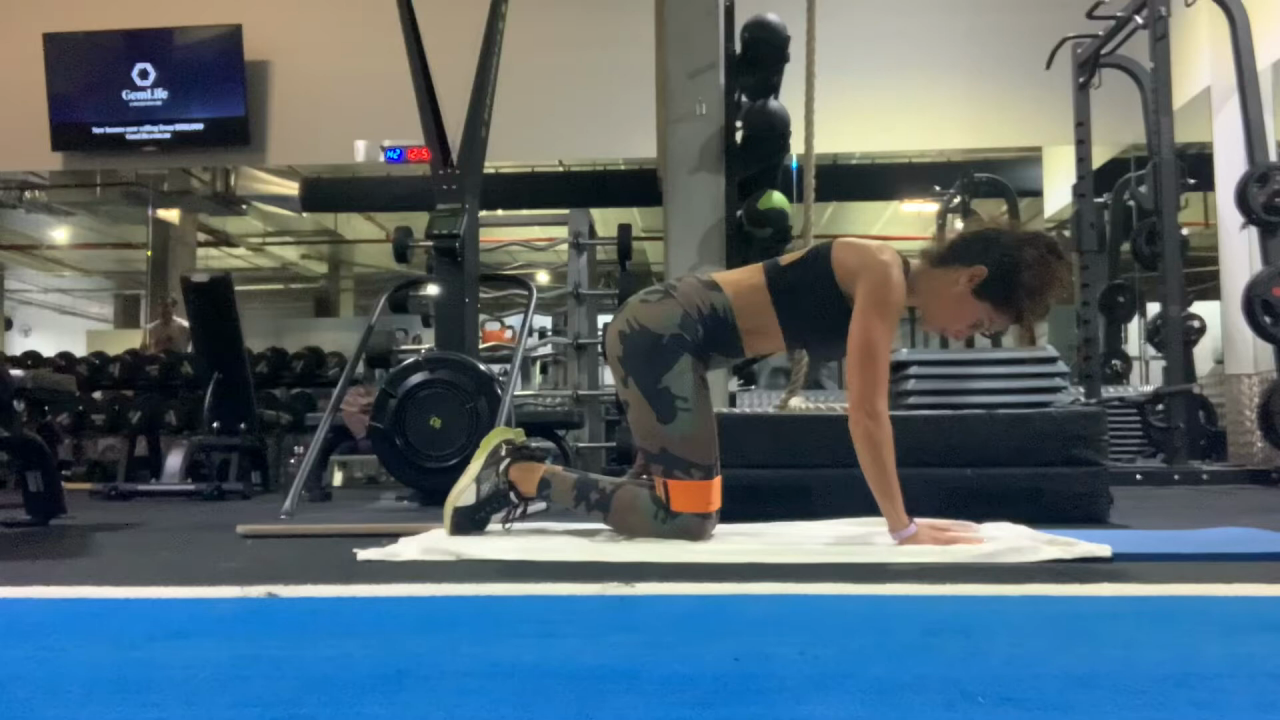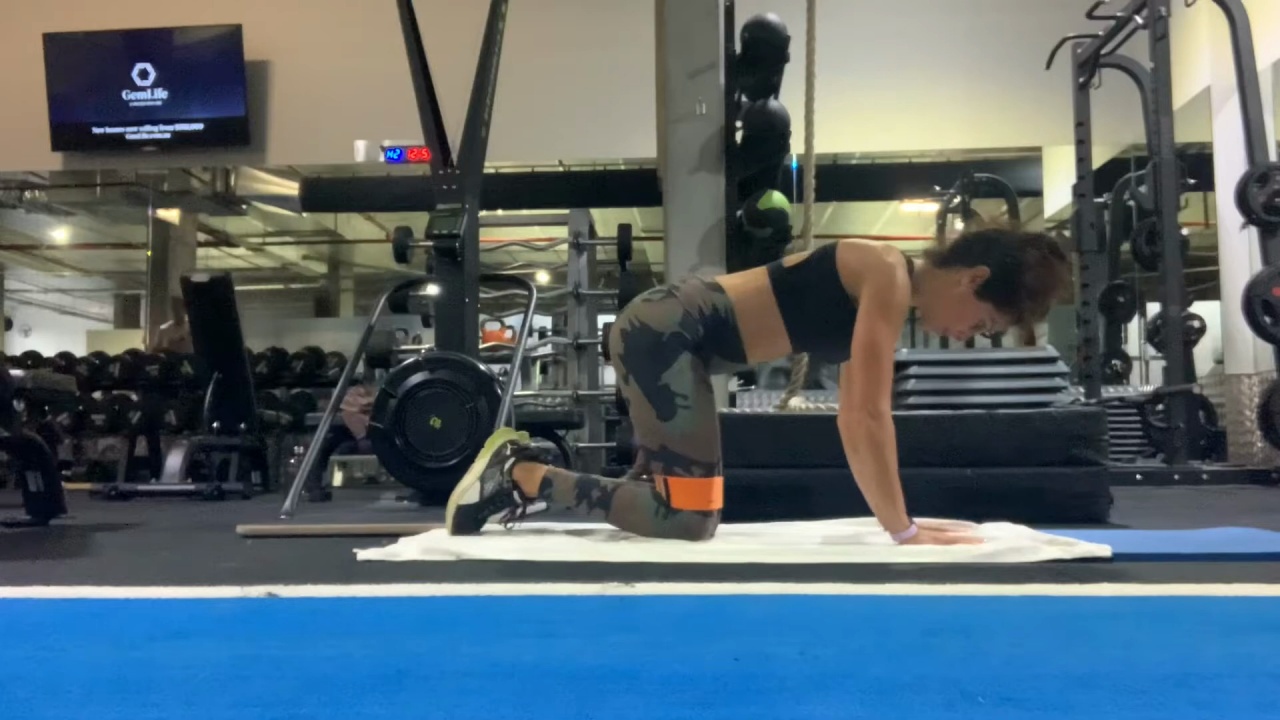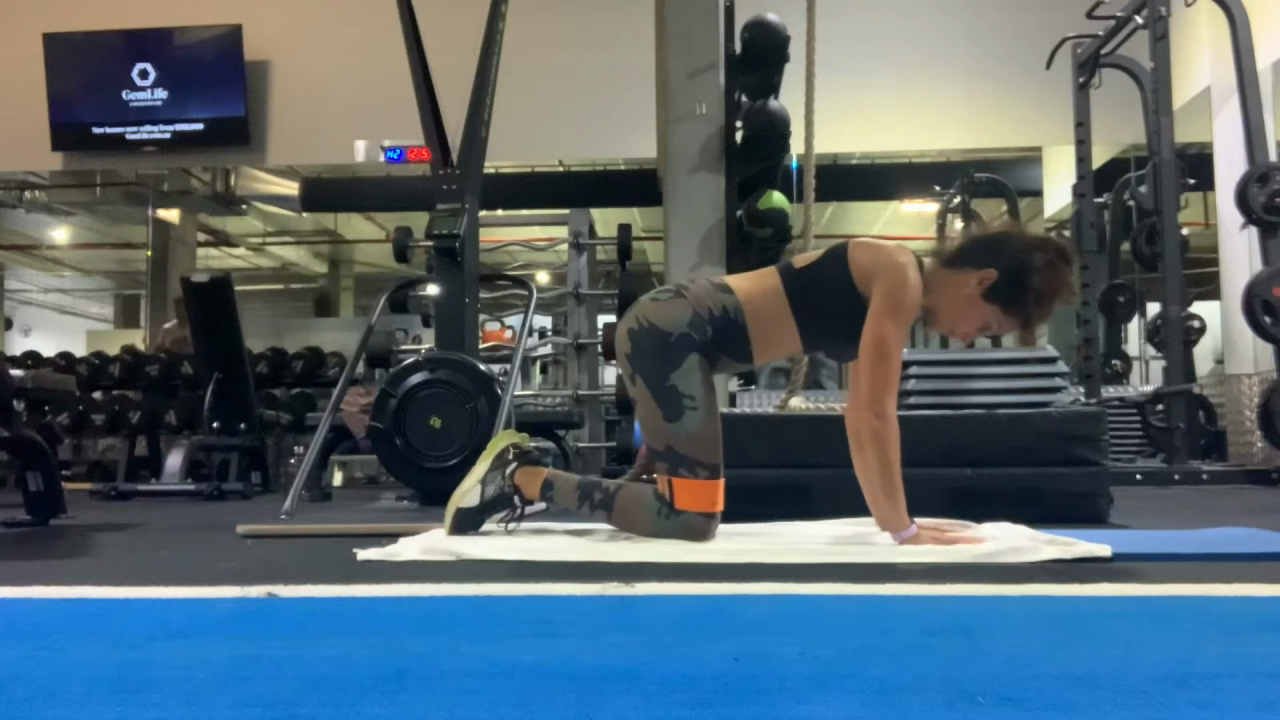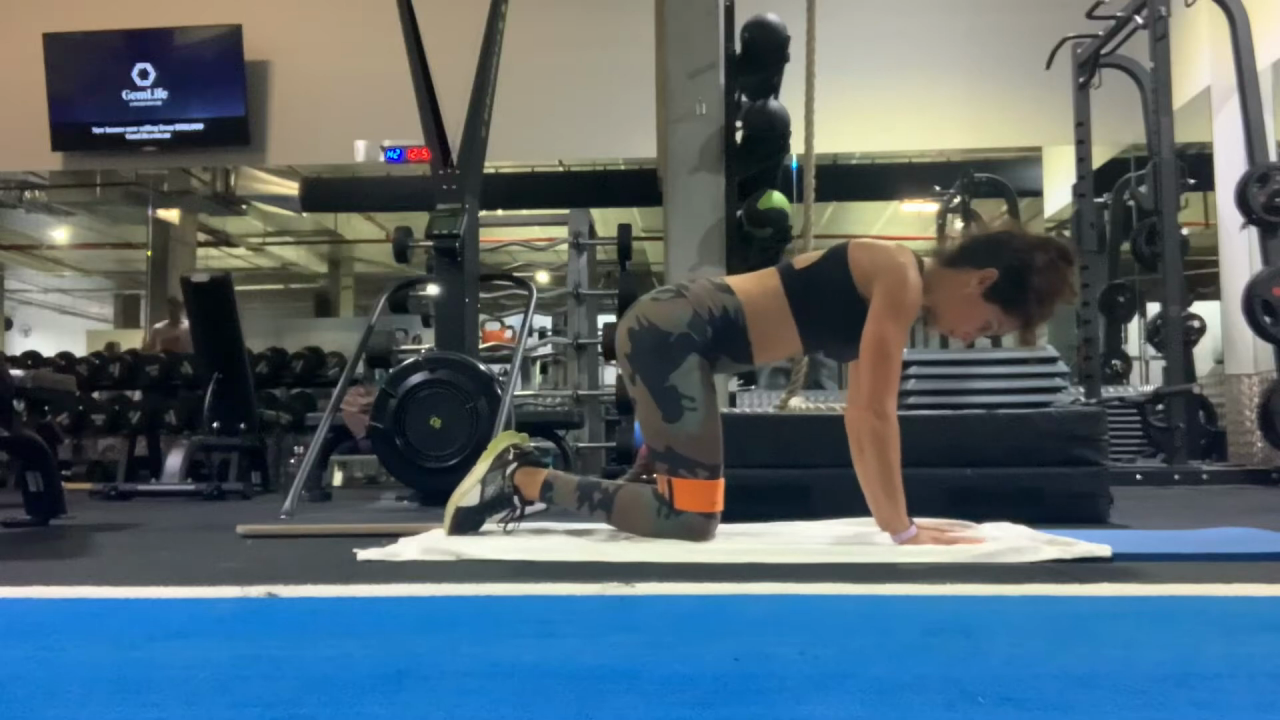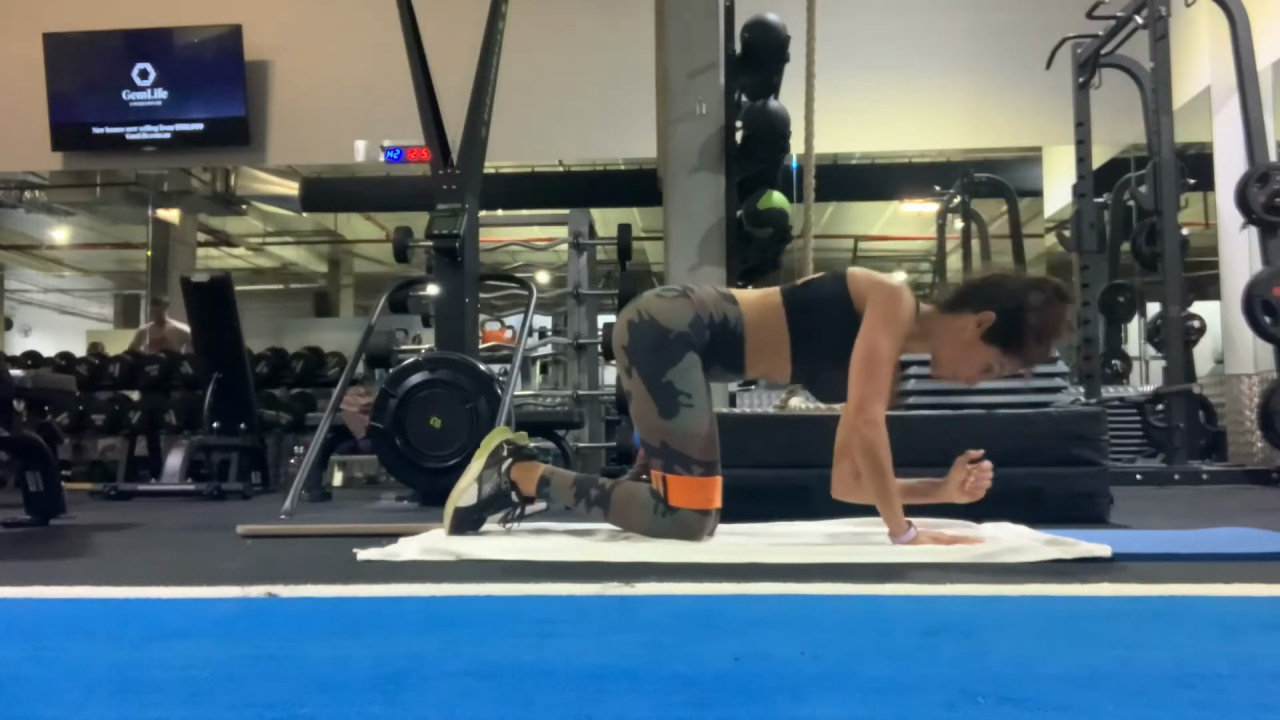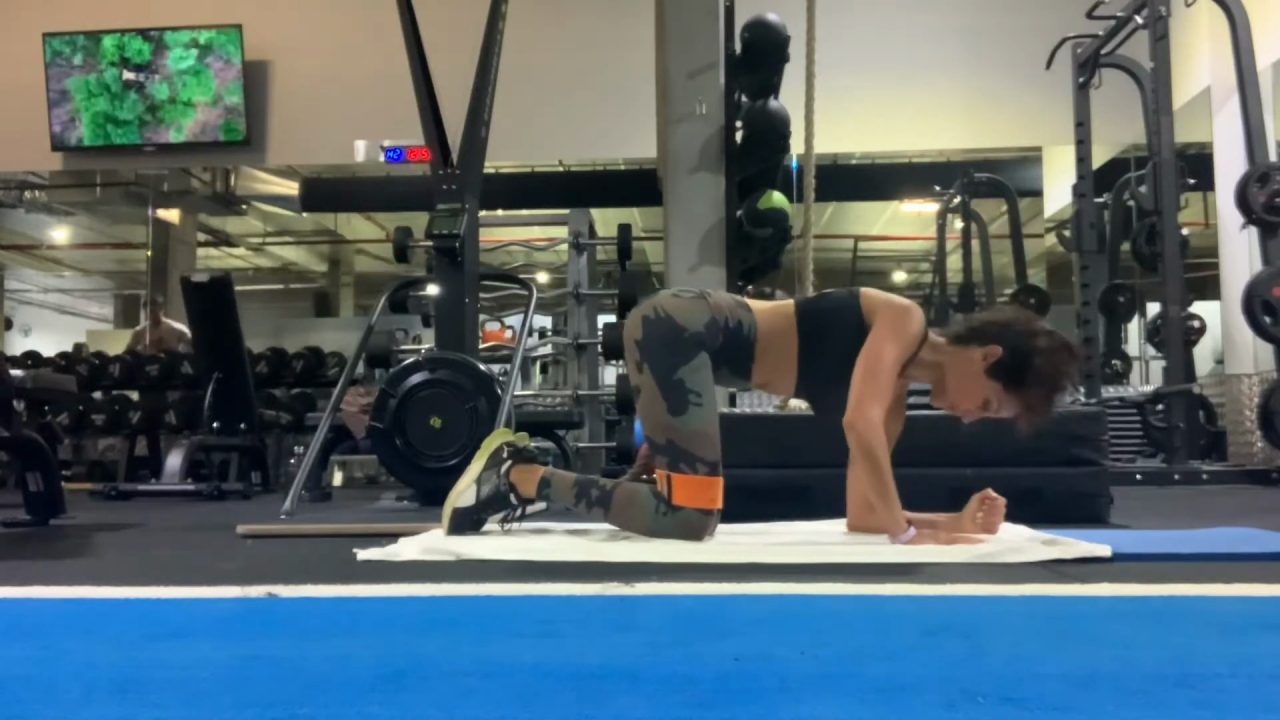
dt=0.4s
person 1, frame 1
left shoulder: (878, 290)
right shoulder: (885, 274)
left elbow: (862, 416)
right elbow: (869, 413)
left wrist: (899, 517)
right wrist: (903, 528)
left hip: (663, 335)
right hip: (659, 332)
left knee: (685, 505)
right knee: (686, 519)
left ankle: (520, 466)
right ankle: (512, 472)
person 1, frame 2
left shoulder: (873, 299)
right shoulder: (889, 275)
left elbow: (852, 423)
right elbow: (872, 416)
left wrist: (887, 519)
right wrist: (903, 528)
left hip: (670, 339)
right hip: (661, 332)
left knee: (690, 507)
right knee: (686, 518)
left ankle: (523, 469)
right ankle: (516, 472)
person 1, frame 3
left shoulder: (883, 296)
right shoulder: (901, 276)
left elbow: (859, 420)
right elbow: (878, 414)
left wrist: (886, 520)
right wrist: (904, 528)
left hip: (674, 335)
right hip: (669, 331)
left knee: (681, 502)
right knee: (691, 519)
left ankle: (523, 471)
right ankle: (518, 478)
person 1, frame 4
left shoulder: (884, 300)
right shoulder: (900, 276)
left elbow: (860, 417)
right elbow: (877, 413)
left wrist: (884, 515)
right wrist: (904, 528)
left hip: (678, 338)
right hip: (671, 332)
left knee: (687, 507)
right knee: (688, 521)
left ankle: (525, 473)
right ankle: (517, 477)
person 1, frame 5
left shoulder: (887, 359)
right shoulder: (894, 302)
left elbow: (846, 480)
right elbow: (864, 422)
left wrist: (942, 489)
right wrist: (904, 530)
left hip: (676, 341)
right hip: (666, 329)
left knee: (691, 516)
right knee: (683, 518)
left ankle: (521, 470)
right ankle: (514, 473)
person 1, frame 6
left shoulder: (897, 394)
right shoulder: (902, 321)
left elbow: (860, 514)
right elbow: (858, 424)
left wrist: (952, 522)
right wrist: (905, 531)
left hip: (691, 346)
right hip: (679, 328)
left knee: (690, 516)
right knee: (685, 519)
left ankle: (521, 471)
right ankle: (513, 474)
